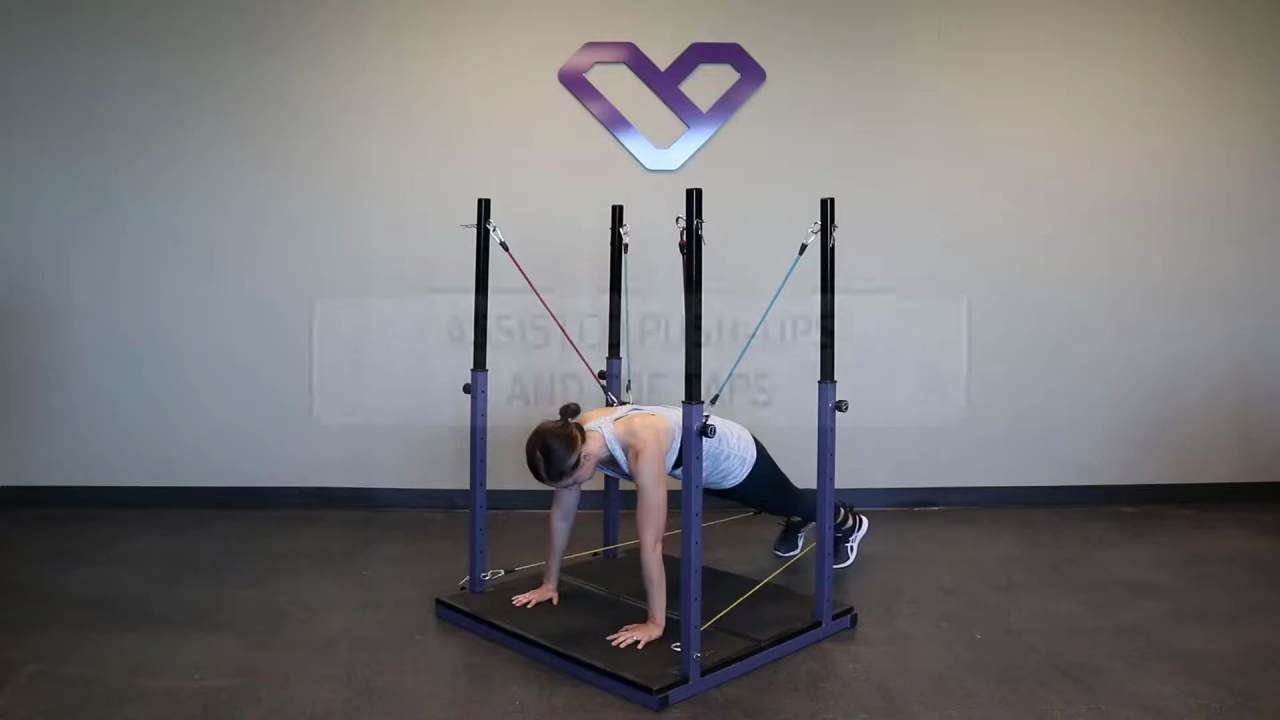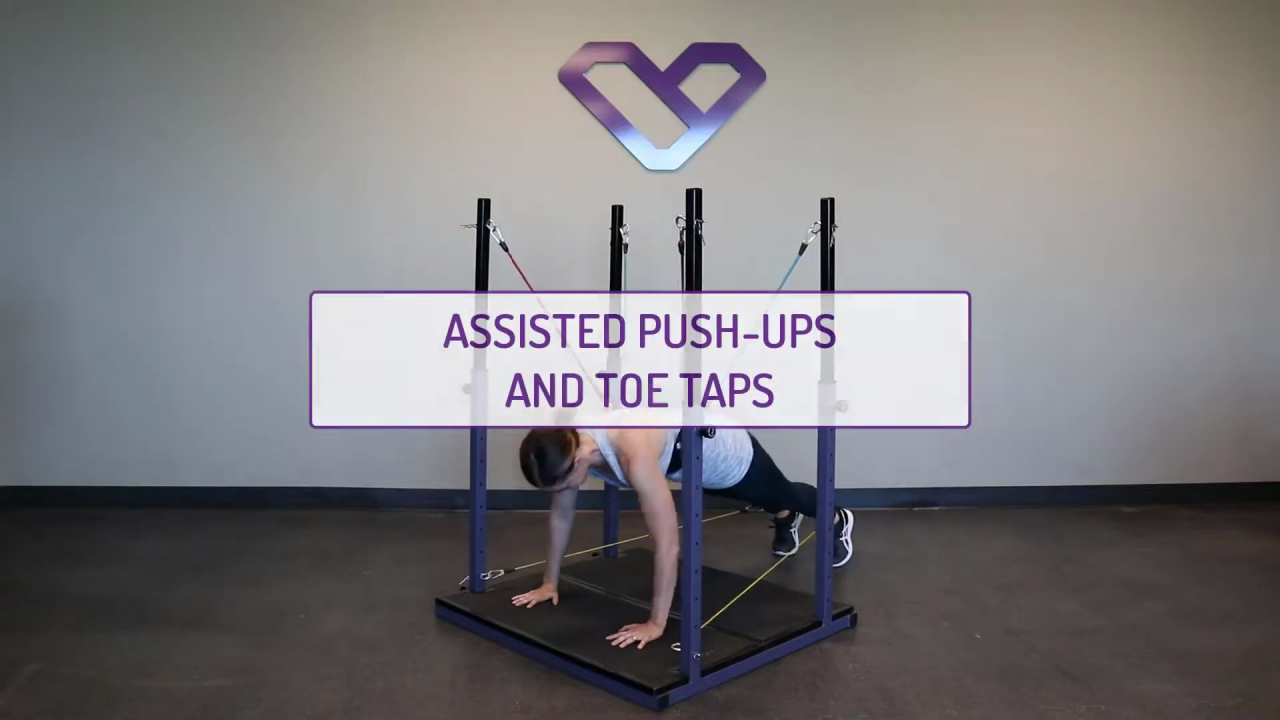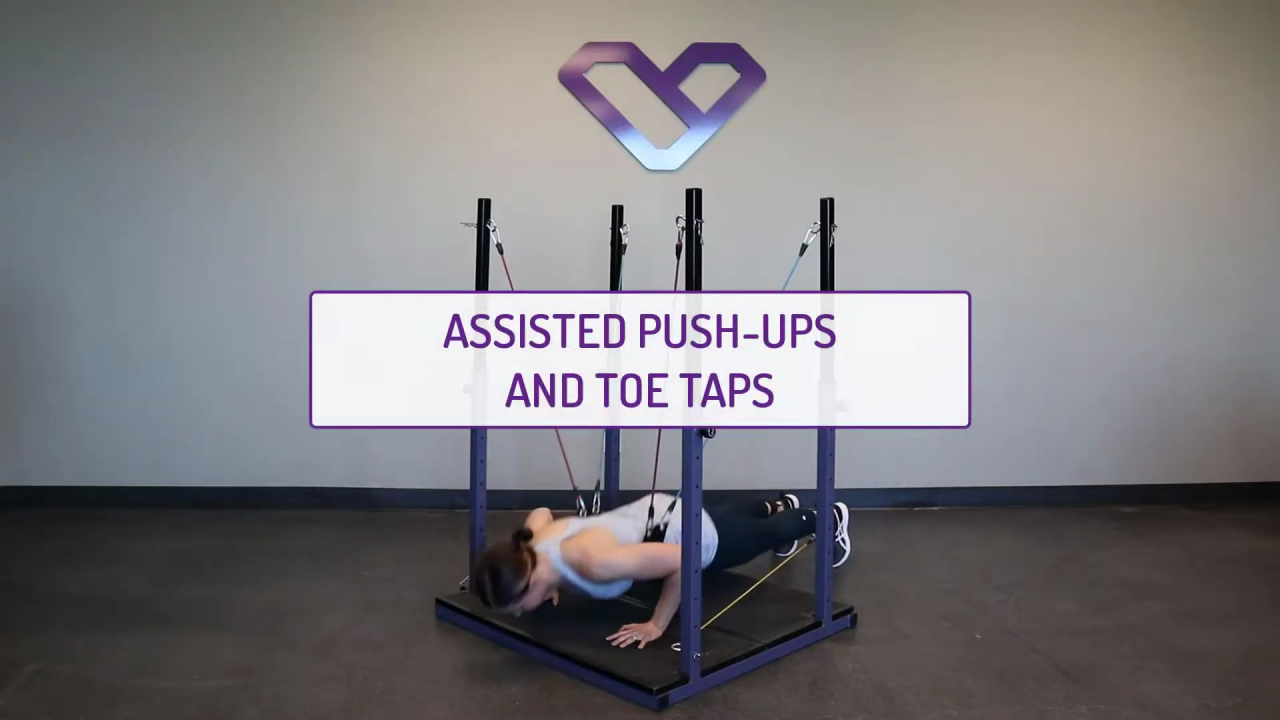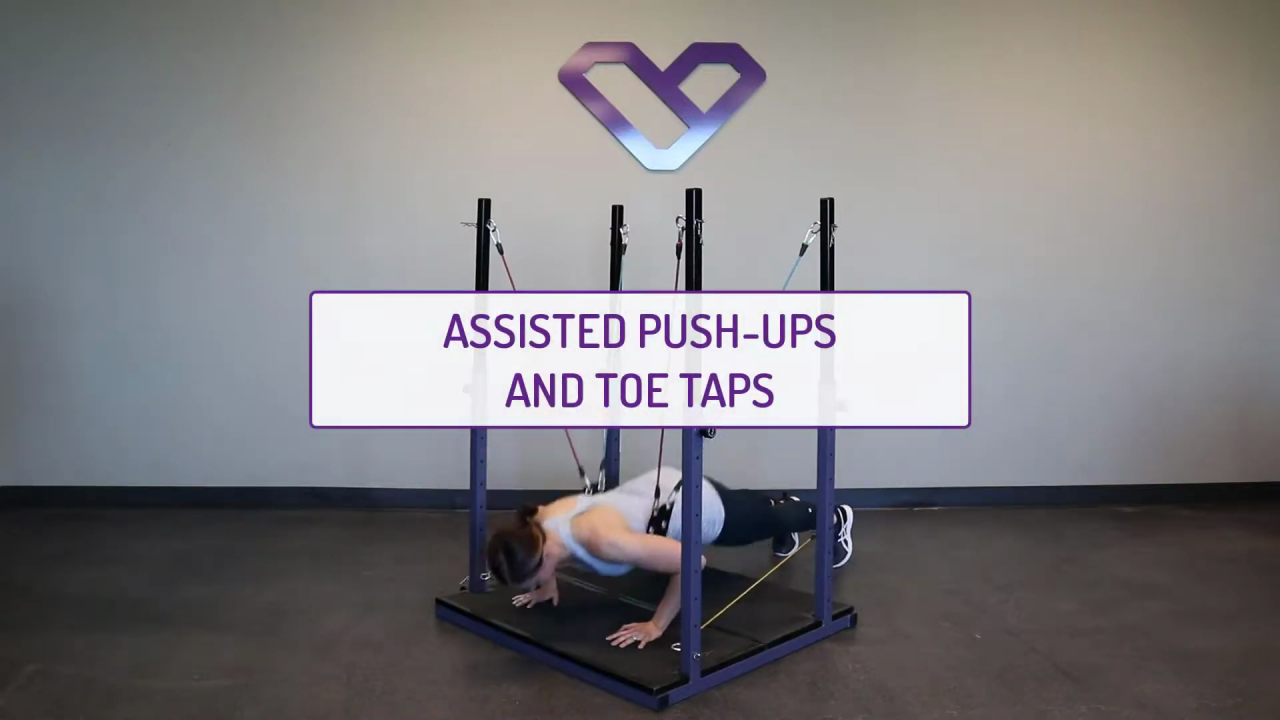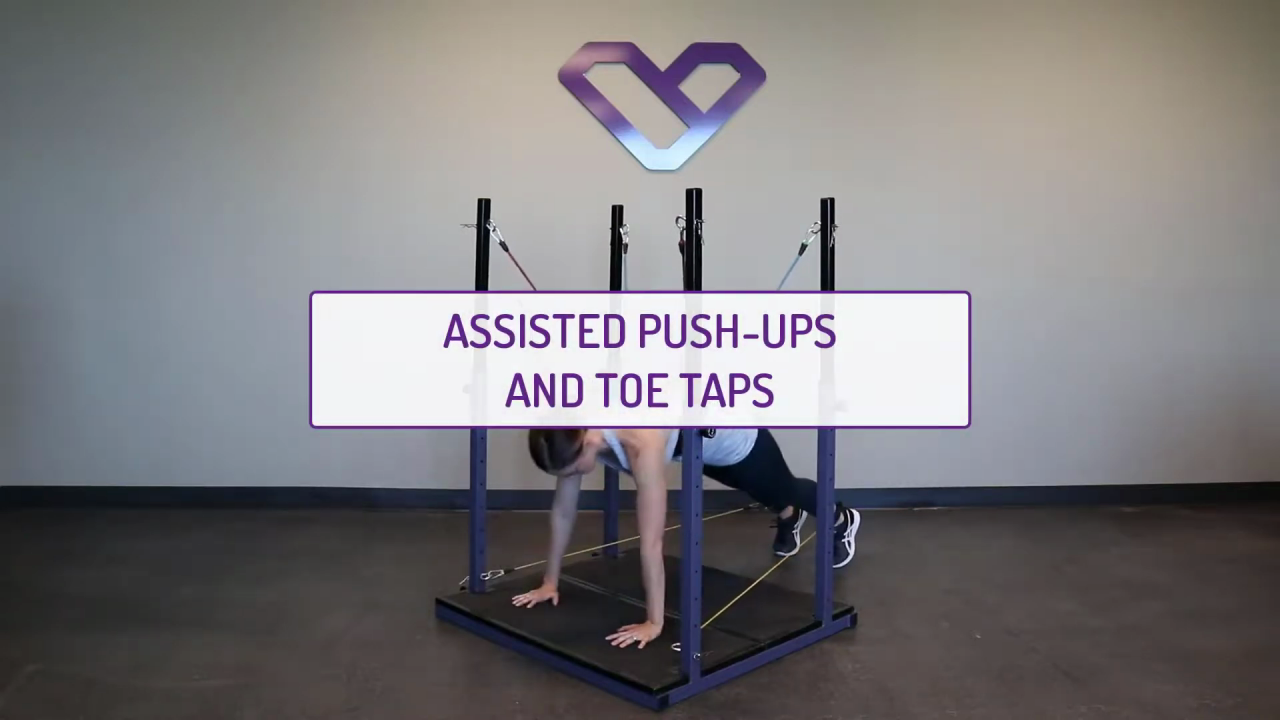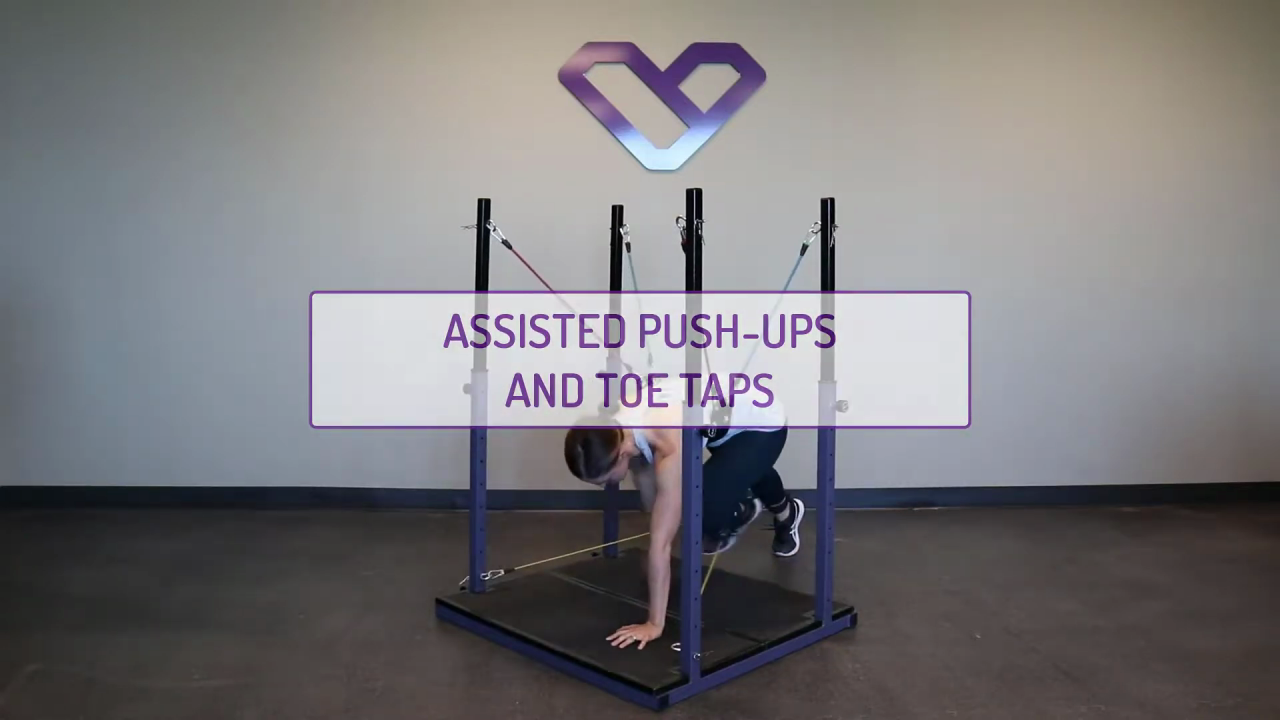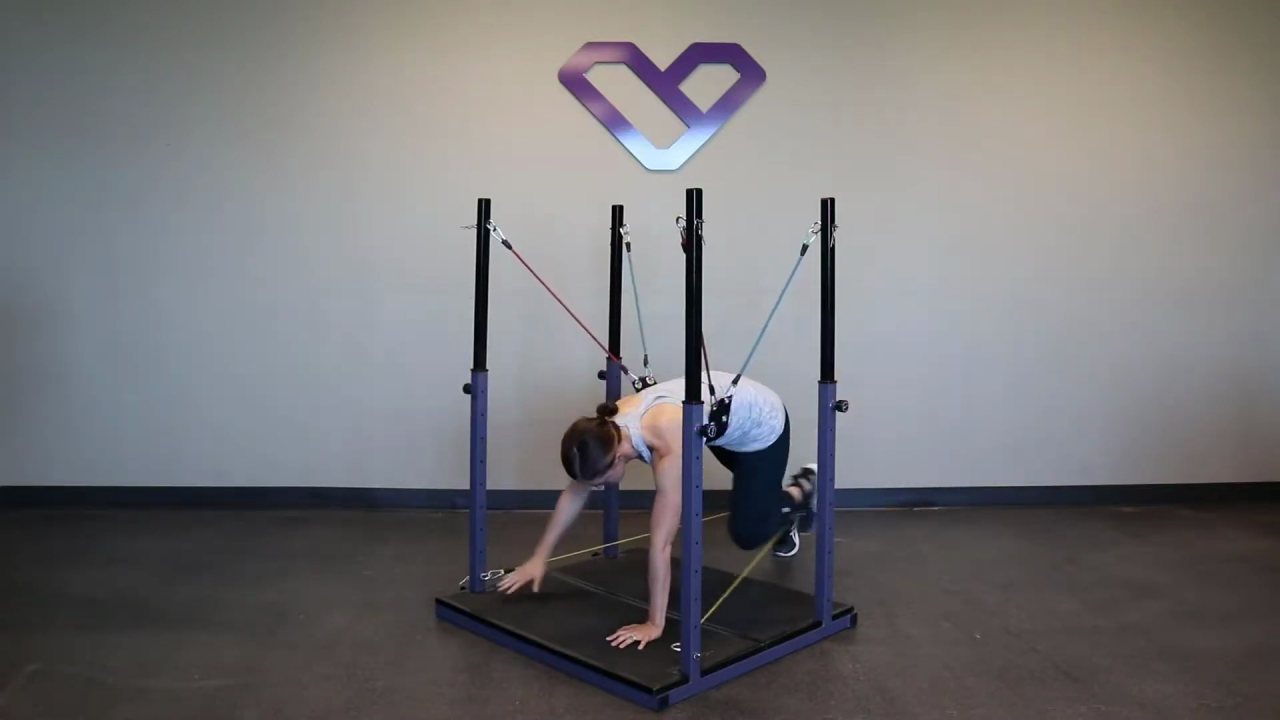
dt=0.5s
person 1, frame 1
left shoulder: (641, 449)
right shoulder: (574, 439)
left elbow: (650, 542)
right elbow: (561, 515)
left wrist: (655, 623)
right wrist: (549, 583)
left hip: (730, 454)
left knee: (787, 500)
left ankle: (847, 522)
right ankle: (797, 524)
person 1, frame 2
left shoulder: (634, 455)
right shoulder: (569, 443)
left elbow: (667, 544)
right elbow: (560, 512)
left wrist: (656, 624)
right wrist: (550, 583)
left hip: (725, 454)
right hip: (685, 450)
left knee: (783, 495)
left ankle: (838, 520)
right ankle: (787, 521)
person 1, frame 3
left shoulder: (590, 561)
right shoulder: (531, 547)
left elbow: (681, 560)
right elbow: (540, 512)
left wrist: (655, 626)
right wrist: (550, 587)
right hip: (650, 518)
left knee: (766, 533)
right knee: (745, 520)
left ankle: (831, 518)
right ankle: (778, 505)
person 1, frame 4
left shoulder: (601, 539)
right shoulder: (539, 525)
left wrist: (655, 626)
right wrist: (547, 586)
left hip: (699, 506)
right hip: (660, 488)
left knee: (774, 519)
left ankle: (836, 519)
right ankle: (780, 500)
person 1, frame 5
left shoulder: (639, 443)
right shoulder: (576, 437)
left elbow: (651, 540)
right elbow: (562, 511)
left wrist: (654, 622)
right wrist: (550, 582)
left hip: (731, 435)
left knee: (784, 488)
right knee: (764, 491)
left ankle: (842, 520)
right ankle: (789, 516)
person 1, frame 6
left shoulder: (669, 446)
right shoulder: (612, 428)
left elbow: (661, 542)
right elbow: (644, 473)
left wrist: (654, 624)
left hip: (762, 420)
left knee: (702, 511)
right knee: (755, 473)
left ankle: (740, 515)
right ankle: (787, 514)
person 1, frame 7
left shoulder: (668, 446)
right shoulder: (605, 428)
left elbow: (661, 544)
right elbow: (573, 495)
left wrist: (654, 624)
right wrist: (538, 557)
left hip: (759, 420)
left knee: (749, 534)
right knee: (751, 477)
left ankle: (805, 487)
right ankle: (777, 506)
